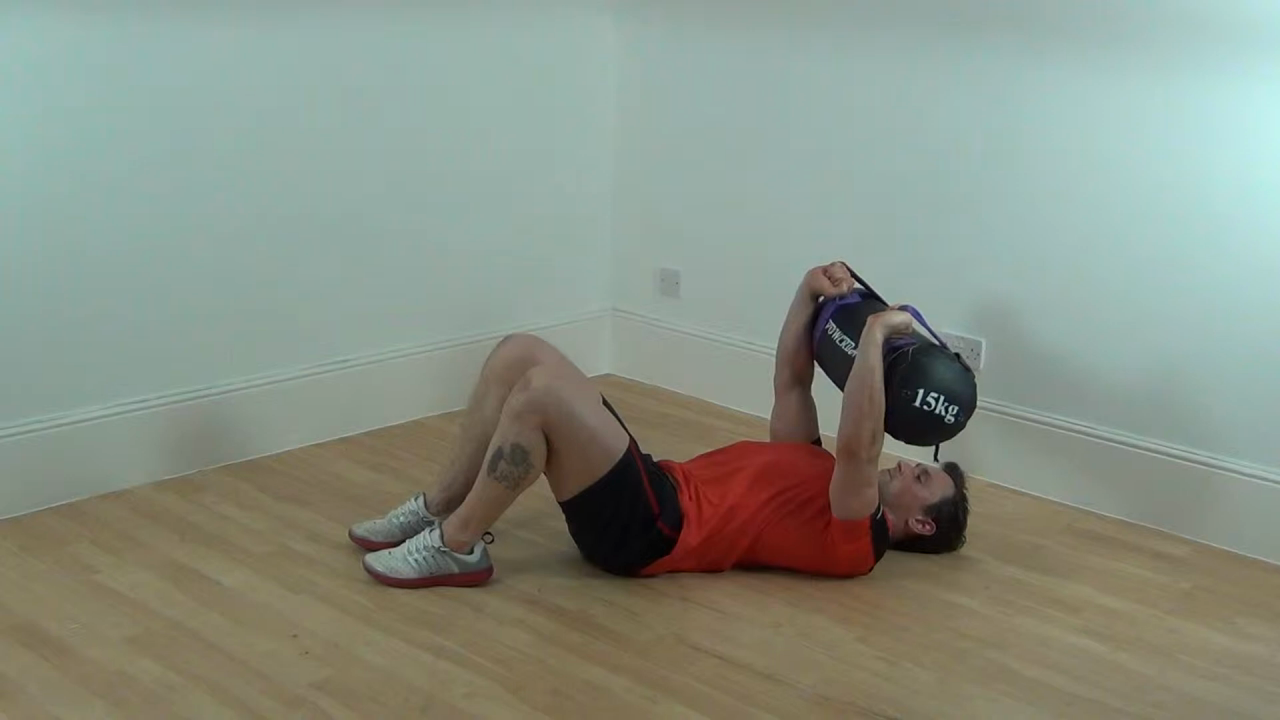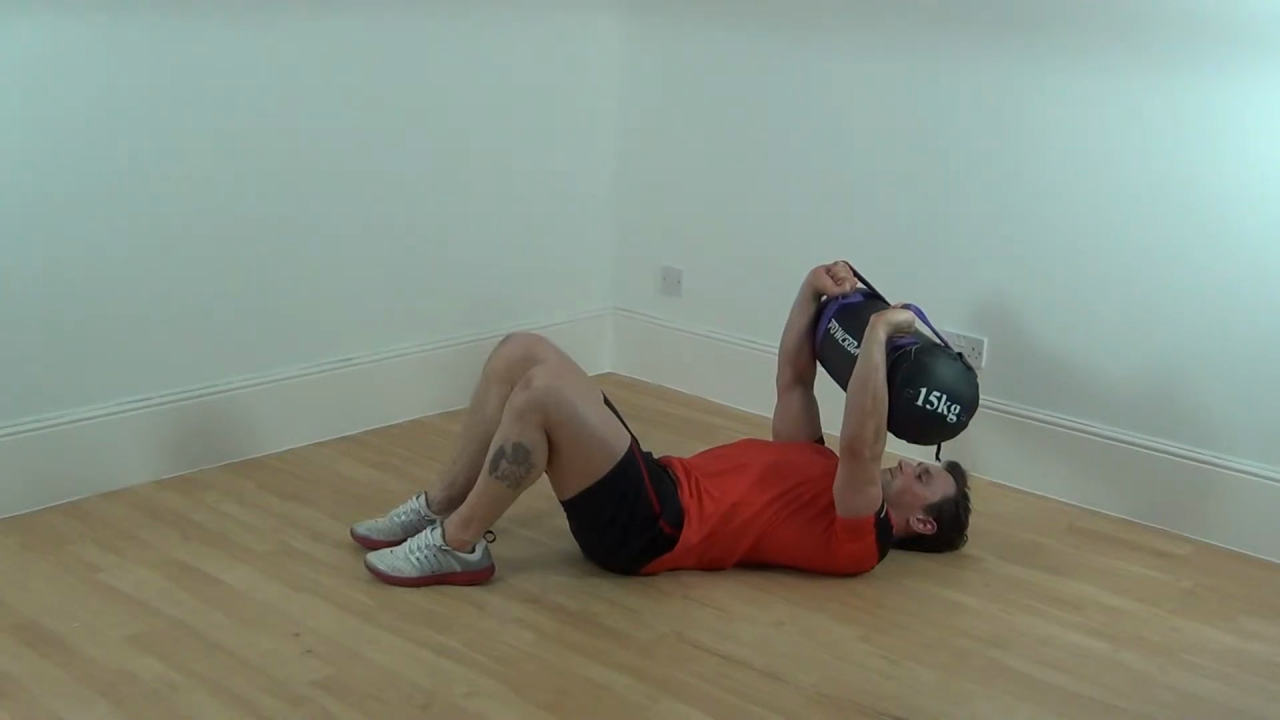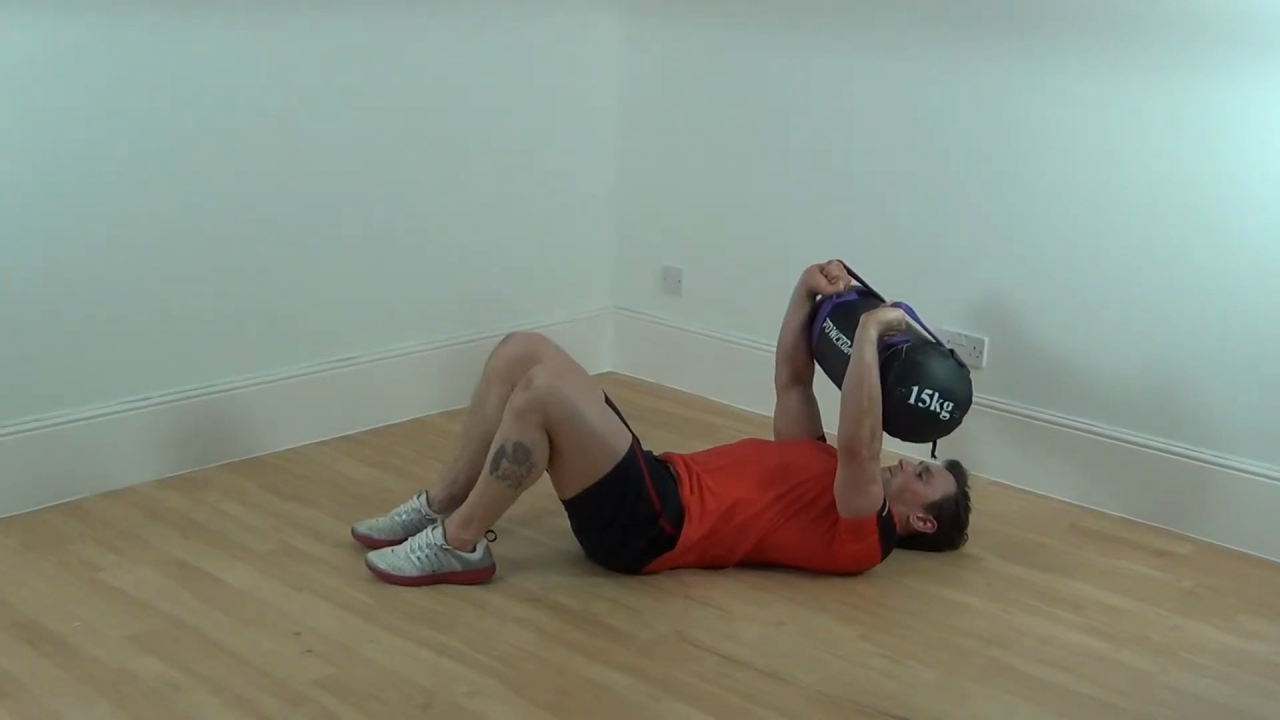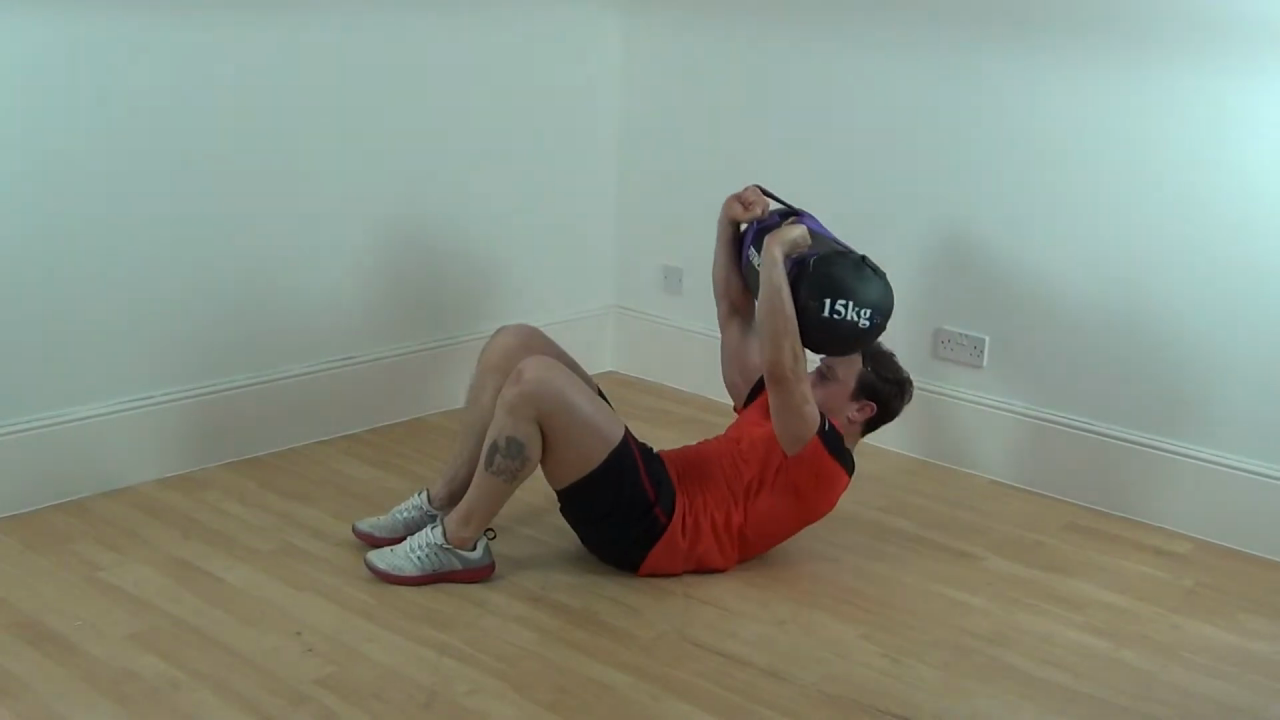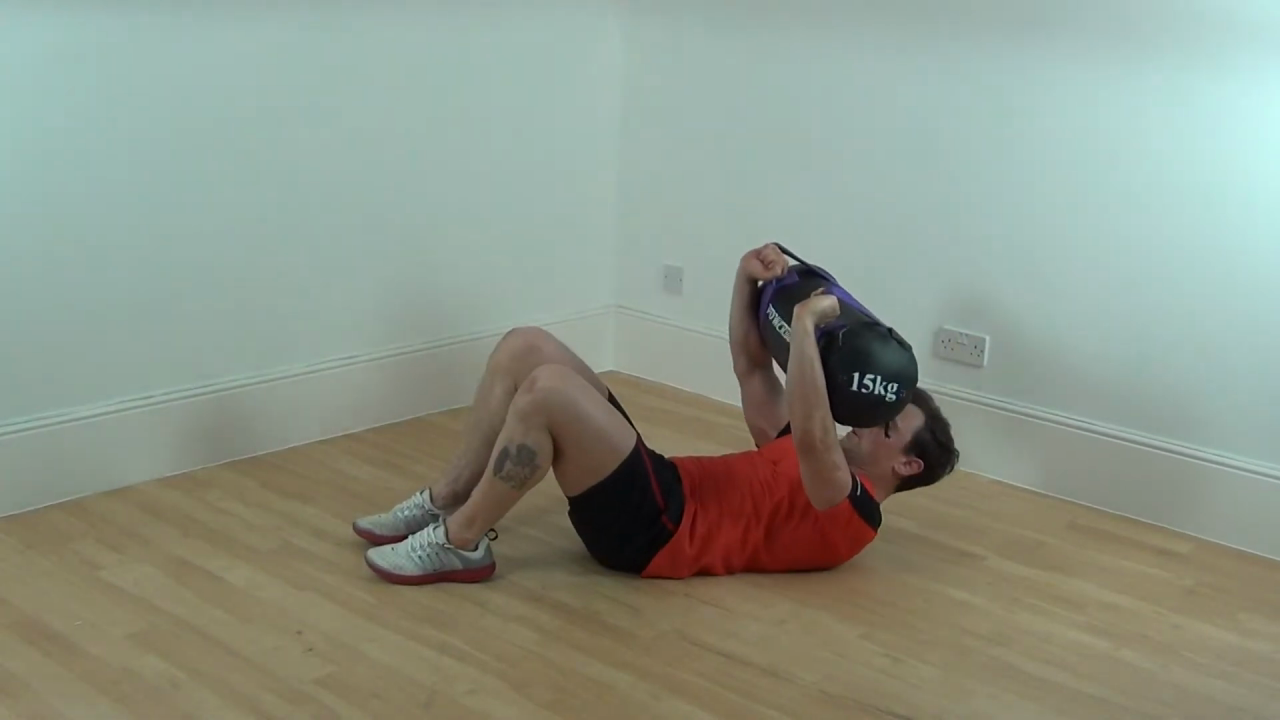
dt=1s
person 1, frame 1
left shoulder: (855, 539)
right shoulder: (819, 473)
left elbow: (858, 447)
right elbow: (790, 383)
left wrist: (874, 336)
right wrist: (811, 290)
left hip: (648, 528)
right hip: (650, 490)
left knee: (540, 390)
right knee: (520, 353)
left ankle: (456, 546)
right ankle: (438, 507)
person 1, frame 2
left shoulder: (857, 538)
right shoulder: (824, 474)
left elbow: (861, 445)
right elbow: (793, 380)
left wrist: (878, 334)
right wrist: (814, 291)
left hip: (647, 526)
right hip: (649, 486)
left knee: (541, 389)
right knee: (521, 352)
left ankle: (458, 544)
right ankle: (439, 505)
person 1, frame 3
left shoulder: (860, 536)
right shoulder: (823, 470)
left elbow: (859, 444)
right elbow: (791, 381)
left wrist: (869, 334)
right wrist: (808, 291)
left hip: (649, 525)
right hip: (652, 484)
left knee: (542, 388)
right knee: (522, 351)
left ankle: (458, 544)
right ankle: (439, 505)
person 1, frame 4
left shoulder: (821, 461)
right shoulder: (781, 414)
left elbow: (782, 365)
right elbow: (736, 318)
left wrist: (775, 253)
right wrist: (730, 225)
left hip: (649, 524)
right hip: (639, 490)
left knee: (532, 381)
right knee: (513, 344)
left ankle: (457, 543)
right ankle: (440, 504)
person 1, frame 5
left shoulder: (850, 515)
right shoulder: (819, 466)
left elbow: (812, 434)
right elbow: (751, 368)
left wrist: (806, 321)
right wrist: (747, 277)
left hip: (654, 529)
right hip: (652, 490)
left knee: (545, 389)
right knee: (524, 347)
left ankle: (460, 543)
right ankle: (444, 502)
